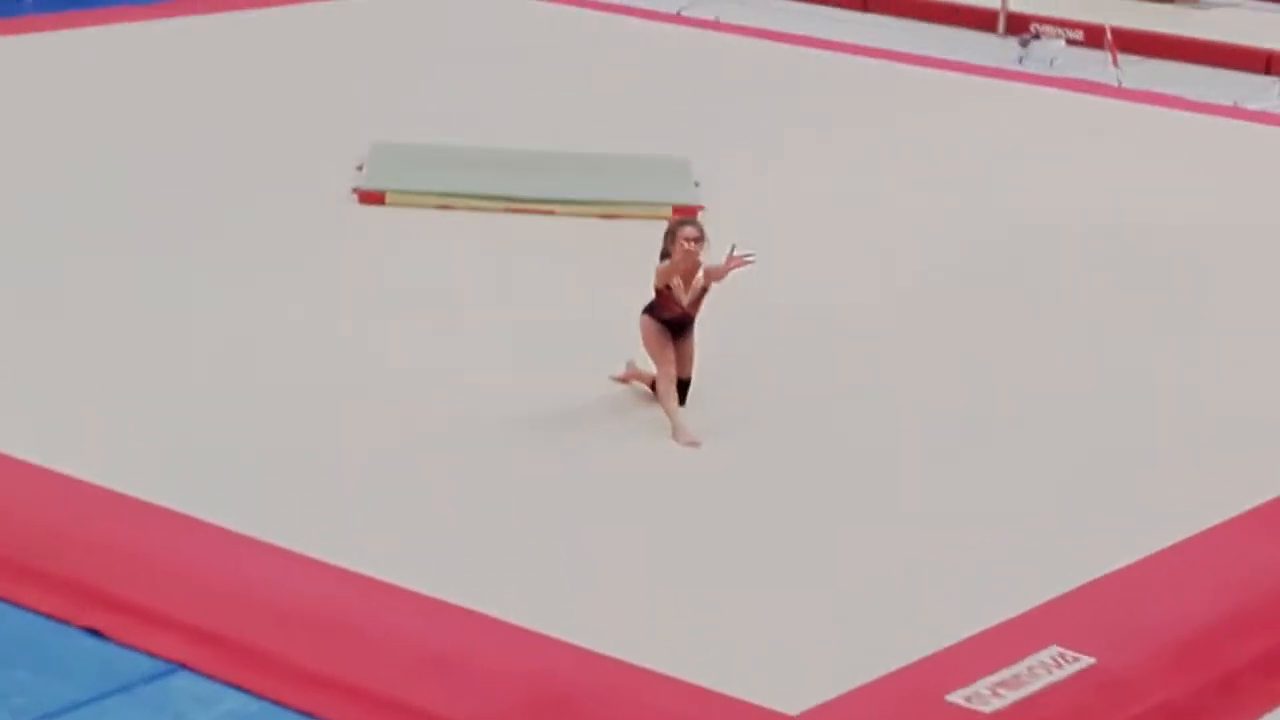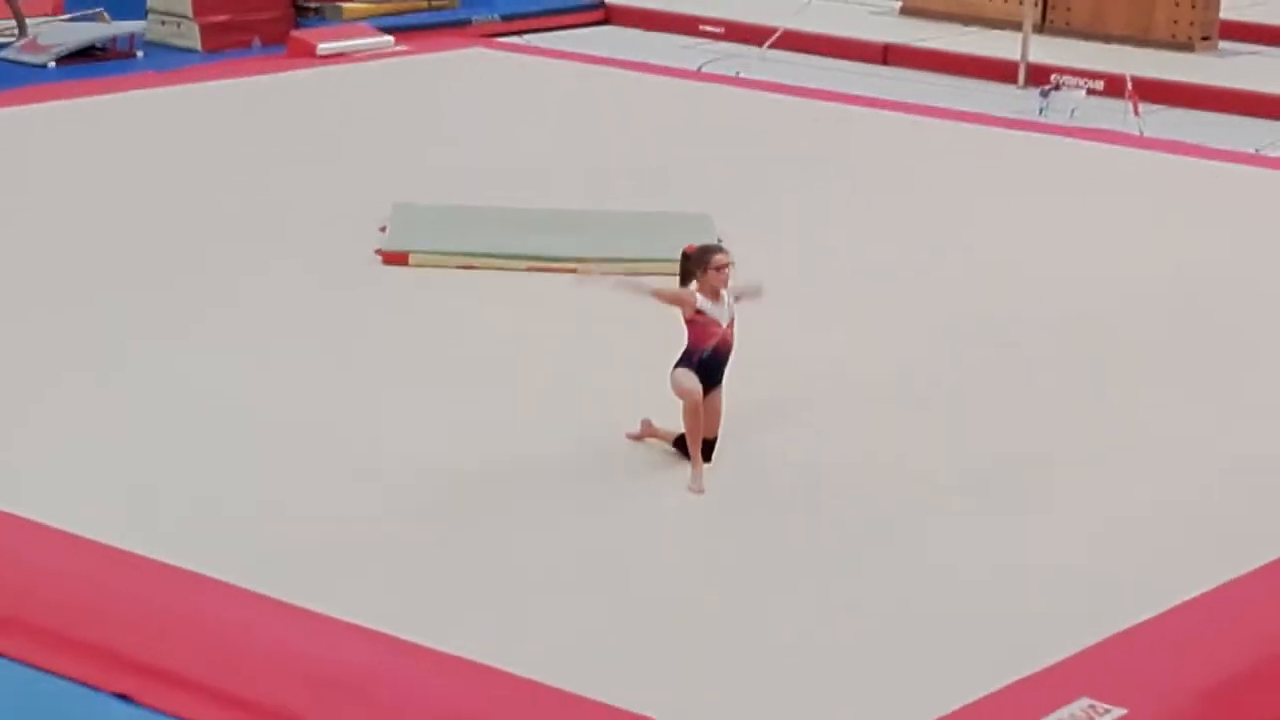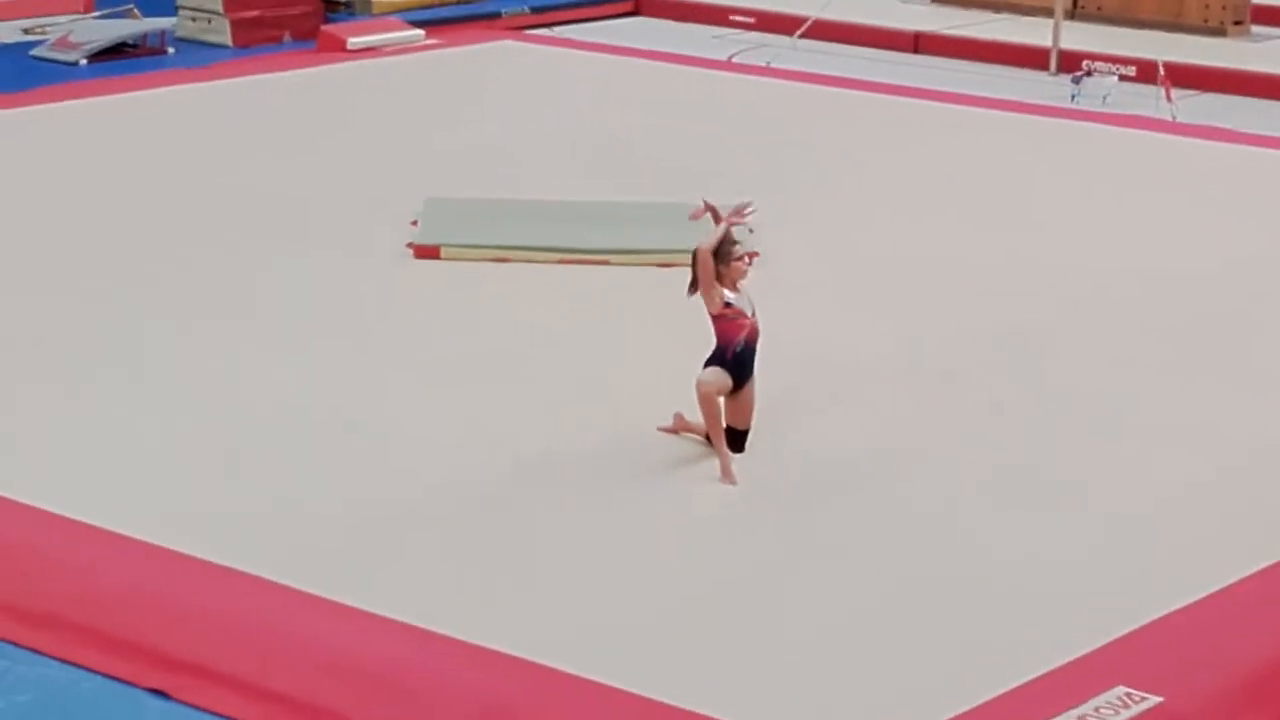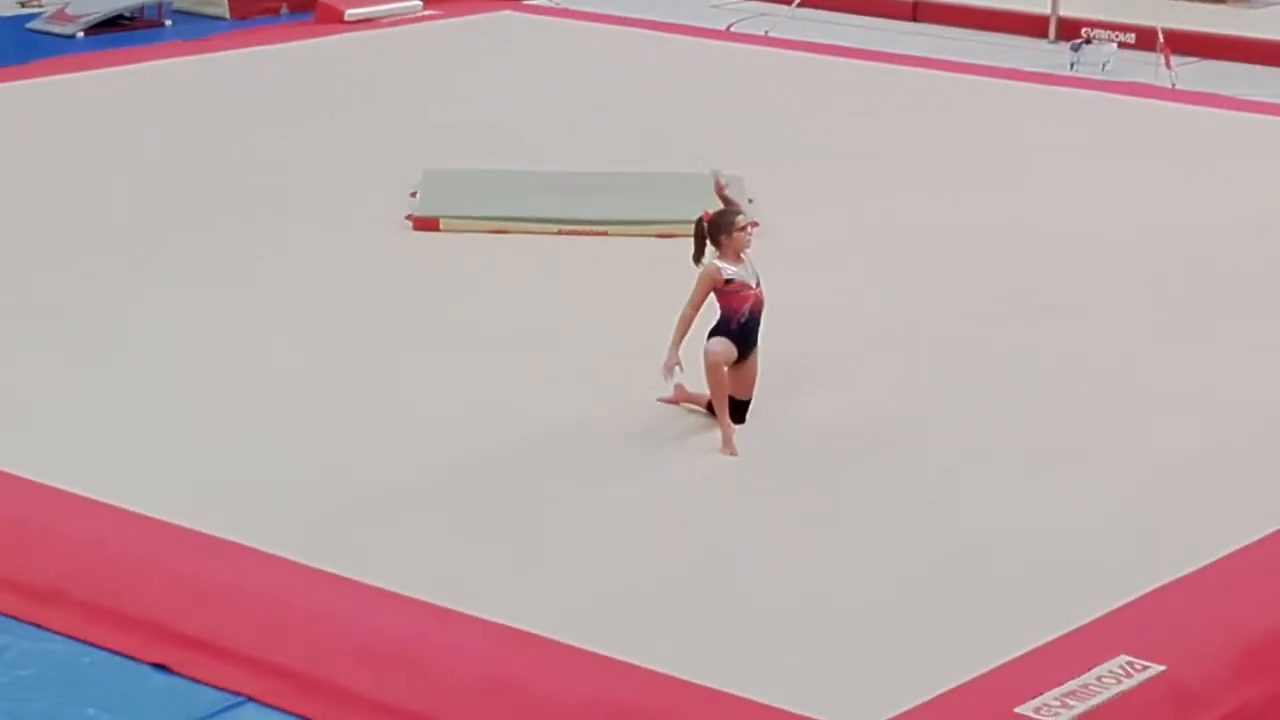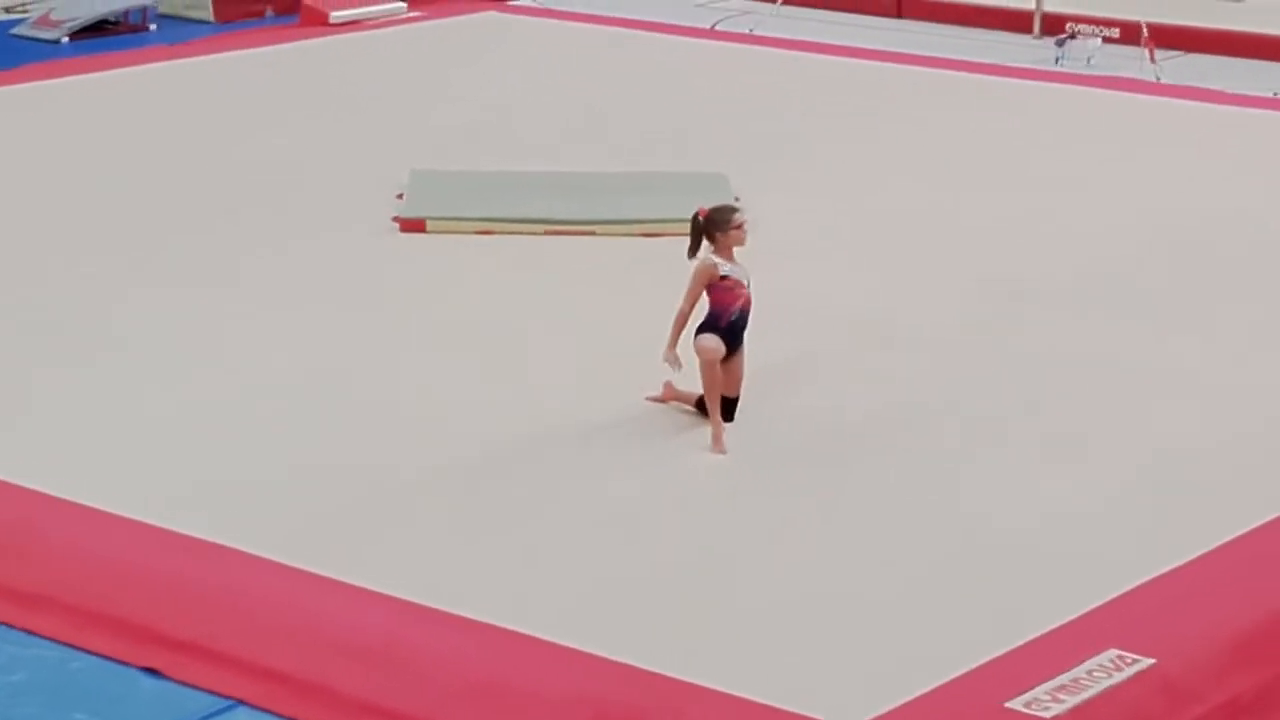
dt=0.7s
person 1, frame 1
left shoulder: (705, 271)
right shoulder: (664, 271)
left elbow: (716, 274)
right elbow: (672, 270)
left wrist: (726, 268)
right wrist: (682, 260)
left hip: (684, 325)
right hip: (655, 321)
left knee: (681, 387)
right knee: (667, 367)
left ankle: (635, 372)
right ankle: (678, 426)
person 1, frame 2
left shoulder: (727, 296)
right shoulder: (690, 299)
left elbow: (742, 291)
right elbow: (654, 292)
left wrist: (753, 289)
right wrist: (620, 281)
left hip: (715, 376)
right hip: (688, 369)
left knee: (706, 449)
right knee: (693, 395)
left ankle: (652, 431)
right ankle: (696, 469)
person 1, frame 3
left shoulder: (738, 286)
right shoulder: (714, 293)
left elbow: (728, 238)
right elbow: (702, 253)
left wrist: (715, 212)
right wrist: (725, 223)
left hip: (745, 368)
right hip: (722, 365)
left knee: (737, 442)
right knee: (705, 385)
left ankle: (685, 424)
right ankle: (723, 456)
person 1, frame 4
left shoulder: (743, 257)
right shoulder: (714, 270)
left elbow: (736, 214)
right elbow: (691, 309)
left wrist: (722, 194)
right wrist: (674, 349)
left hip: (749, 339)
right hip: (726, 335)
left knee: (739, 413)
right knee: (713, 356)
left ankle: (685, 395)
right ankle: (725, 427)
person 1, frame 5
left shoulder: (734, 262)
right shoulder: (709, 265)
right elbow: (686, 306)
right wrist: (671, 347)
left hip: (735, 338)
right hip: (712, 332)
left knee: (727, 411)
right knee: (710, 353)
left ankle: (673, 393)
right ankle: (716, 426)
